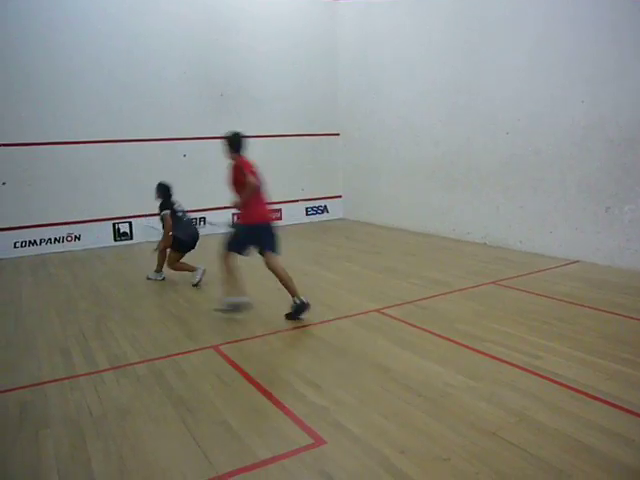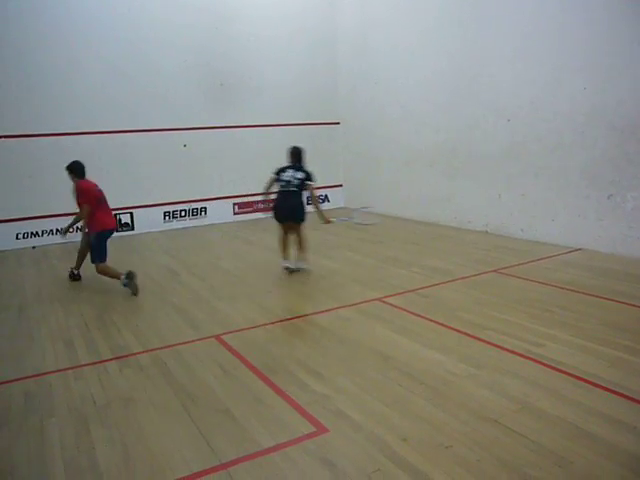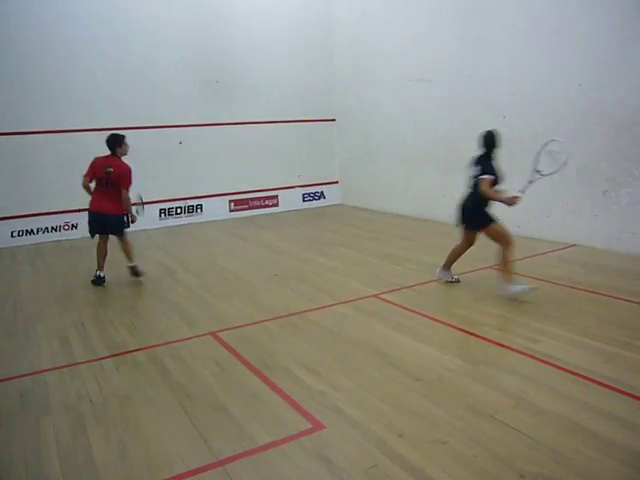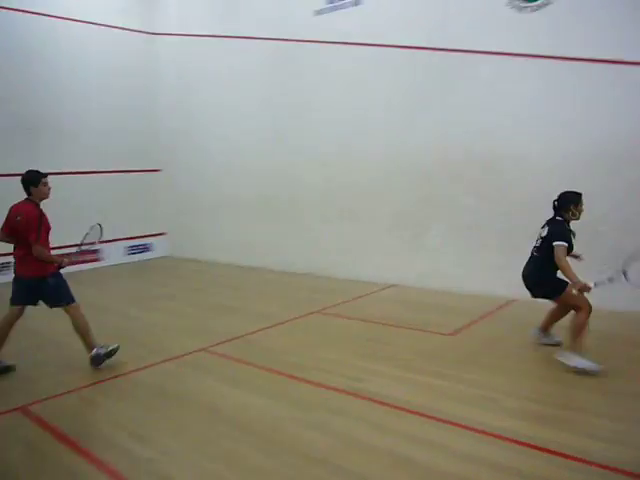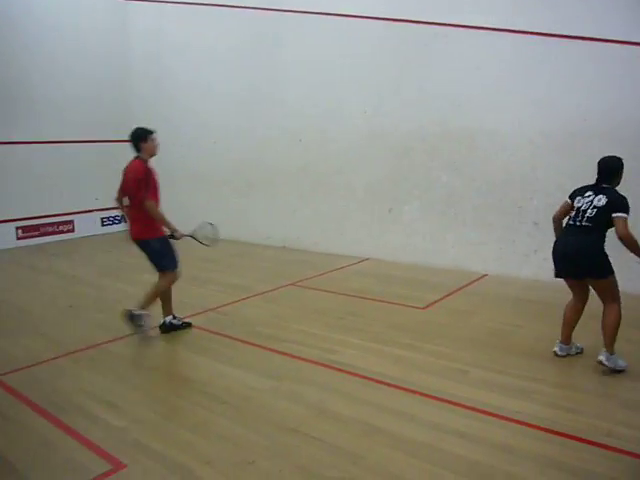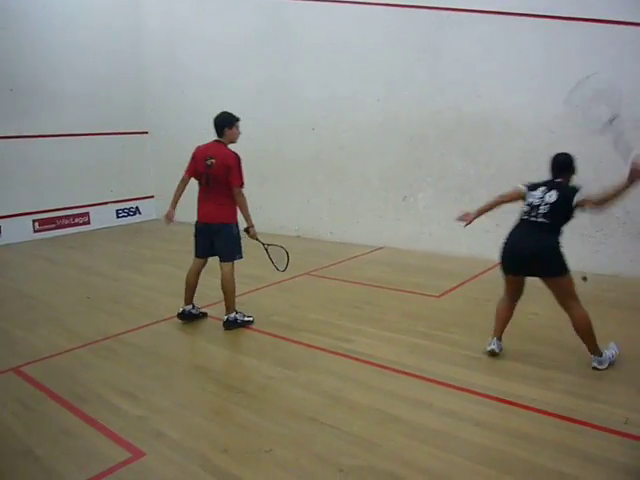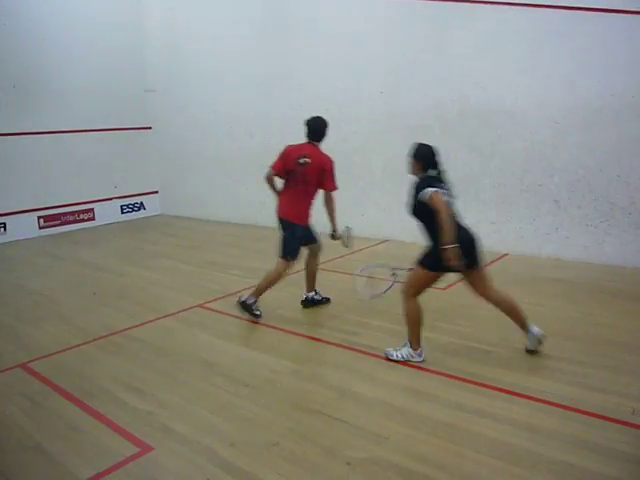
dt=0.7s
person 1, frame 1
left shoulder: (238, 165)
right shoulder: (248, 164)
left elbow: (253, 183)
left wrist: (241, 202)
left hip: (250, 221)
right hip: (263, 218)
left knee: (227, 256)
right knee: (271, 262)
left ankle: (237, 298)
right ankle: (298, 301)
person 1, frame 2
left shoulder: (80, 186)
right shoulder: (91, 185)
left elbow: (85, 211)
left wrist: (71, 225)
right wrist: (71, 225)
left hip: (100, 227)
right hip: (110, 224)
left knee: (100, 267)
right knee: (85, 241)
left ankle: (124, 277)
right ankle: (76, 271)
person 1, frame 3
left shoulder: (97, 162)
right shoulder: (125, 168)
left elbow: (85, 183)
right elbow: (124, 195)
right wrist: (130, 213)
left hip: (96, 209)
right hip: (116, 211)
left knee: (103, 239)
right knee: (123, 238)
left ankle: (100, 273)
right ankle: (132, 265)
person 1, frame 4
right shoulder: (36, 214)
right elbow: (38, 250)
right wrist: (59, 261)
left hip: (23, 272)
right hip: (42, 271)
right knee: (73, 308)
right ankle: (95, 351)
person 1, frame 5
left shoulder: (131, 168)
right shoulder: (144, 170)
left elbow: (120, 199)
right elbow: (149, 206)
left wrist: (130, 219)
right wrist: (172, 228)
left hip: (141, 230)
right hip: (149, 233)
left knee: (167, 273)
right knee: (170, 275)
left ankle: (169, 319)
right ankle: (138, 311)
person 1, frame 6
left shoulder: (200, 151)
right shoulder: (231, 157)
left elbow: (184, 181)
right elbow: (237, 193)
left wrist: (172, 208)
right wrist: (250, 224)
left hip: (203, 219)
right hip: (225, 220)
left knee: (198, 262)
right knee: (227, 266)
left ankle: (187, 308)
right ankle: (230, 315)
person 1, frame 7
left shoulder: (290, 151)
right shoulder: (325, 162)
left elbow: (269, 176)
right elbow: (328, 197)
left wrist: (279, 193)
right wrist: (334, 228)
left hip: (285, 212)
right hip: (298, 218)
left knee: (315, 247)
right knee: (284, 264)
left ankle: (311, 294)
right ankle: (250, 300)
person 2, frame 1
left shoulder: (164, 205)
right shoulder: (172, 203)
left elbow: (169, 225)
left wrist: (163, 243)
left hip: (185, 235)
right hip: (191, 232)
left knee: (171, 264)
right knee: (162, 246)
left ankle: (197, 270)
right ankle: (158, 273)
person 2, frame 2
left shoulder: (281, 170)
right shoulder: (305, 174)
left elbow: (267, 188)
right elbow: (313, 196)
left wrist: (266, 198)
right wrist: (322, 215)
left hip: (280, 205)
right hip: (295, 205)
left knee: (285, 232)
right knee: (297, 232)
left ankle: (286, 261)
right ankle: (300, 260)
person 2, frame 3
left shoulder: (480, 160)
right shoulder: (488, 166)
right elbow: (484, 190)
left wrist: (497, 192)
right wrist: (504, 200)
left hip: (470, 207)
right hip: (476, 210)
left knee: (467, 243)
right knee: (507, 242)
left ankle: (444, 272)
right ankle: (509, 285)
person 2, frame 4
left shoulder: (553, 223)
right shoulder: (561, 230)
right elbow: (560, 260)
left wrist: (568, 252)
right wrist: (577, 282)
left hip: (532, 272)
right hip: (540, 277)
left knee: (566, 304)
right knee: (584, 307)
left ankle: (542, 333)
right ankle: (571, 354)
person 2, frame 5
left shoulder: (580, 191)
right shoulder: (617, 200)
left elbow: (557, 218)
left hip: (562, 248)
right hip: (589, 251)
left knee: (579, 297)
right knee: (612, 302)
left ankle: (563, 345)
right ankle: (608, 354)
person 2, frame 6
left shoulder: (535, 188)
right shoulder: (570, 194)
left elbow: (503, 198)
right elbow: (597, 201)
left wrist: (475, 214)
left hip: (514, 246)
right hip: (545, 250)
left knee: (510, 296)
right knee: (573, 305)
left ankle: (495, 342)
right ankle: (598, 356)
person 2, frame 7
left shoulder: (423, 185)
right shoulder: (436, 182)
left elbow: (444, 210)
left wrist: (447, 246)
left hip: (445, 246)
right hip: (464, 243)
left knee: (409, 293)
right knee: (486, 291)
left ankle: (414, 350)
right ankle: (531, 332)
